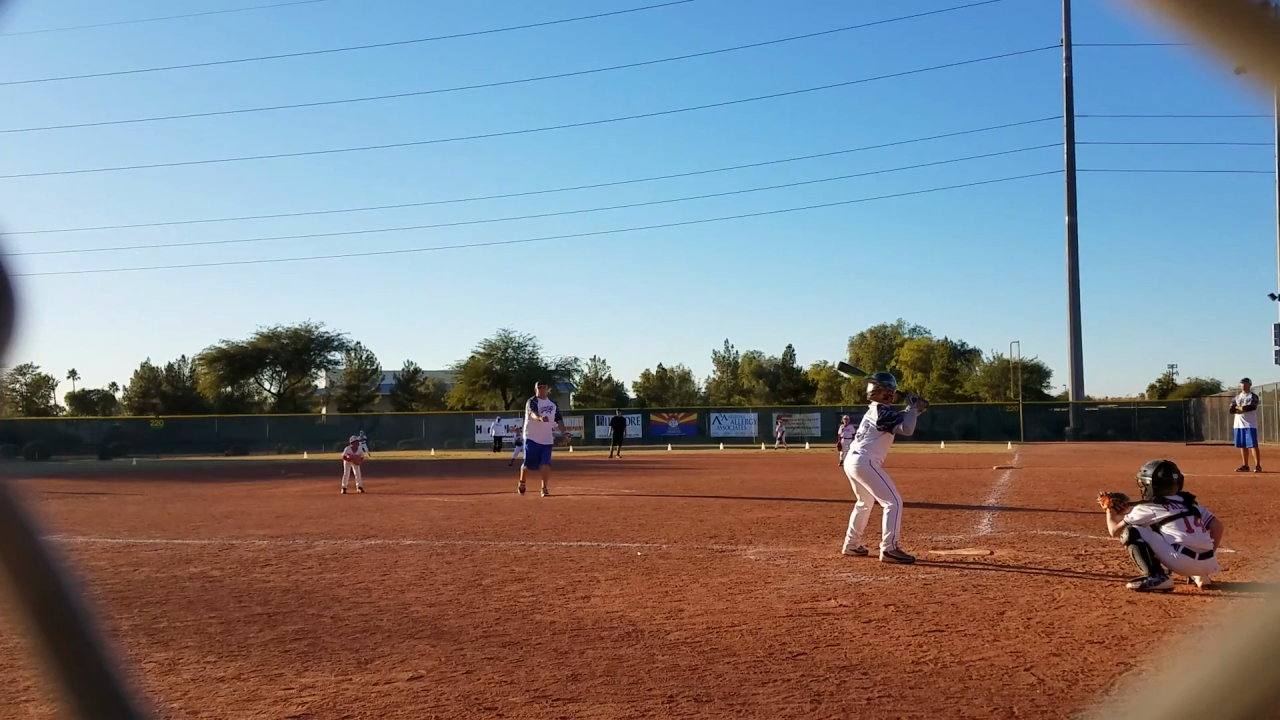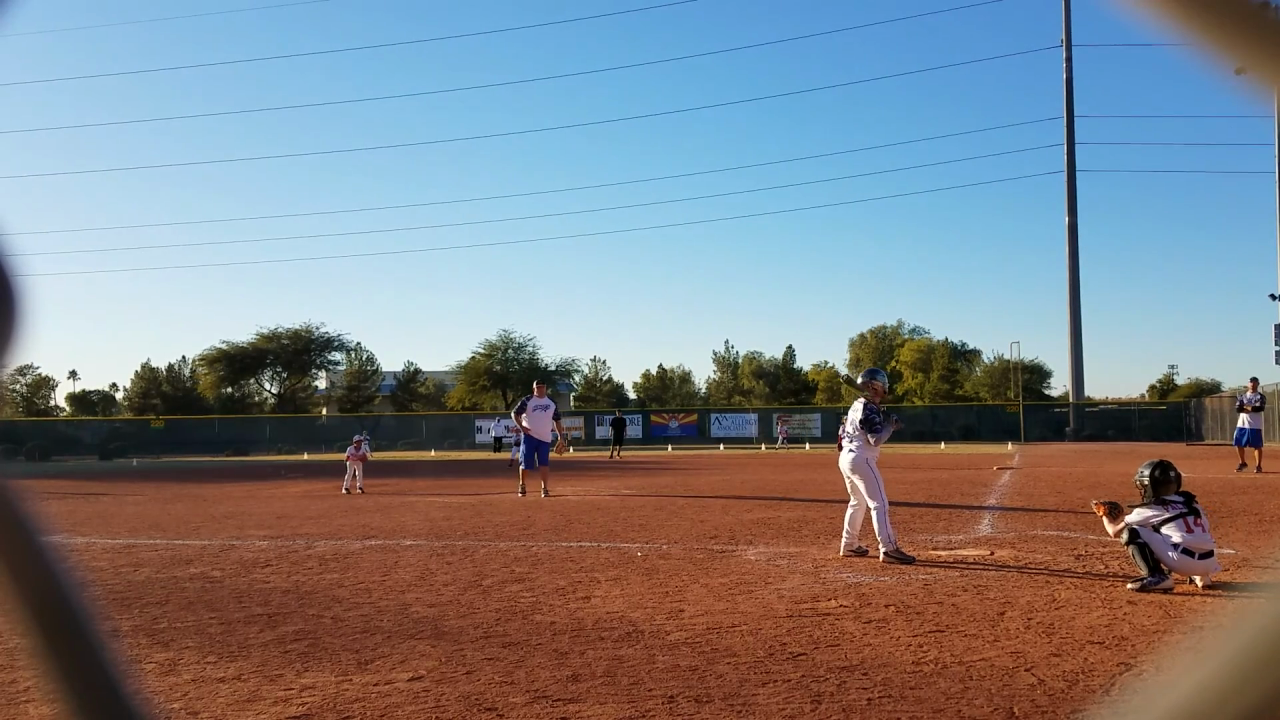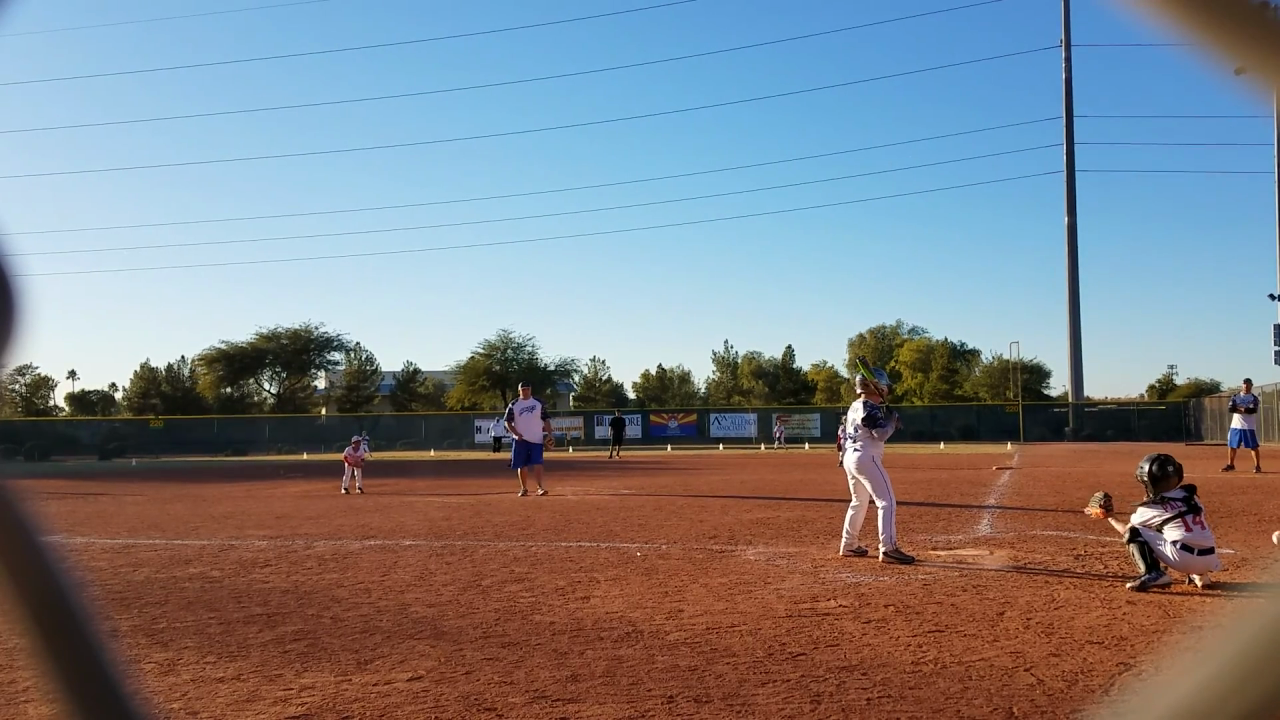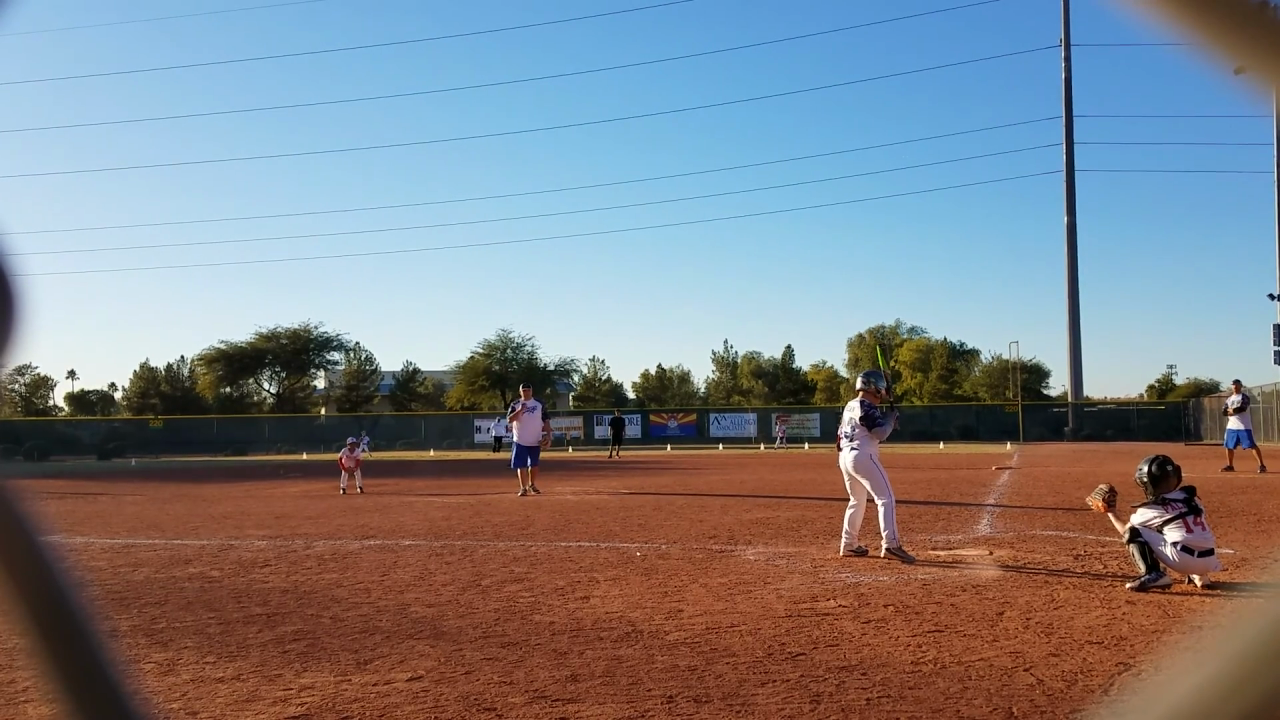
dt=0.5s
person 1, frame 1
left shoulder: (875, 410)
right shoulder: (883, 412)
left elbow: (899, 418)
right elbow: (907, 429)
left wrist: (915, 409)
right wrist: (913, 409)
left hip: (851, 460)
right hip: (865, 462)
left knee: (864, 503)
right knee: (893, 503)
left ankle: (851, 544)
right ankle: (889, 549)
person 1, frame 2
left shoulder: (856, 406)
right shoulder: (870, 410)
right elbow: (876, 440)
left wrist: (886, 424)
right wrist: (890, 426)
left hip: (846, 457)
right hip: (861, 460)
left knee: (857, 502)
right knee: (878, 503)
left ankle: (849, 544)
right ankle: (888, 549)
person 1, frame 3
left shoulder: (854, 407)
right shoulder: (871, 408)
right elbow: (881, 435)
left wrist: (887, 422)
right wrist: (892, 422)
left hip: (850, 457)
right hip: (866, 459)
left knee: (859, 502)
right knee: (886, 502)
left ankle: (849, 545)
right ankle: (888, 549)
person 1, frame 4
left shoulder: (849, 406)
right shoulder: (867, 408)
right elbow: (881, 434)
left wrist: (885, 420)
right wrist: (891, 419)
left hip: (846, 456)
right hip: (863, 457)
left knee: (857, 501)
right knee: (886, 499)
left ankle: (849, 544)
right ankle: (891, 545)
